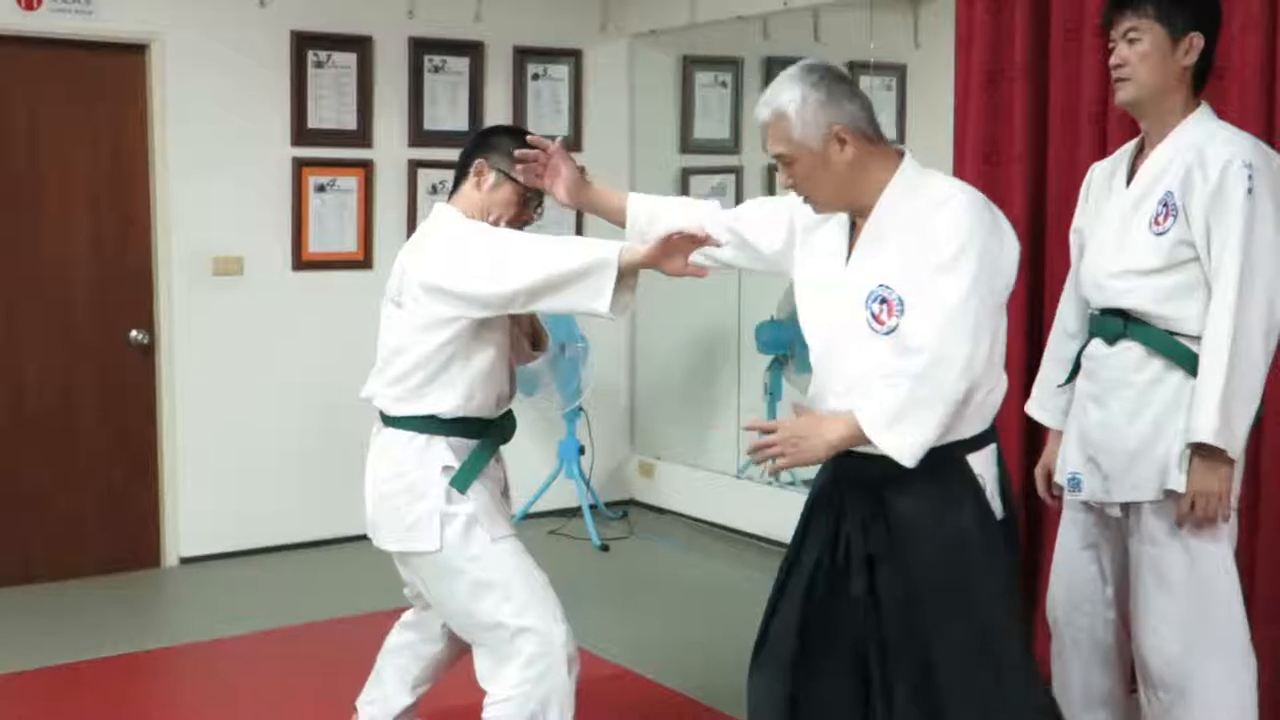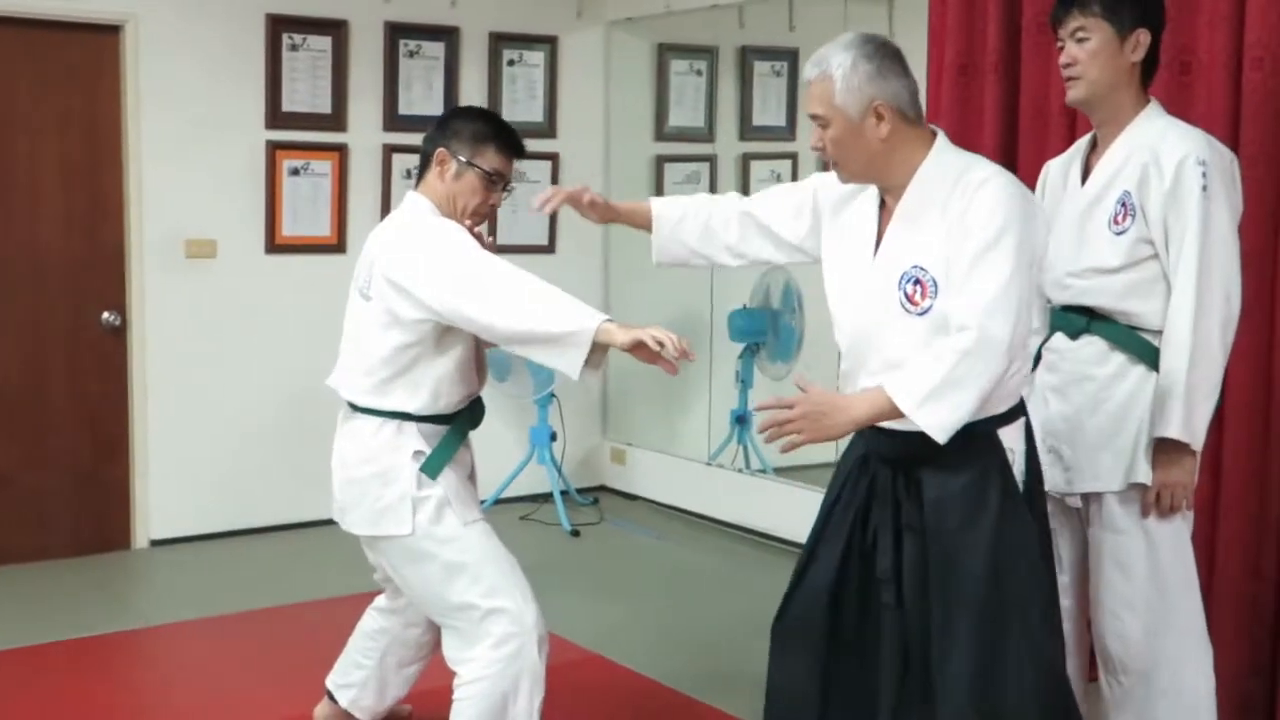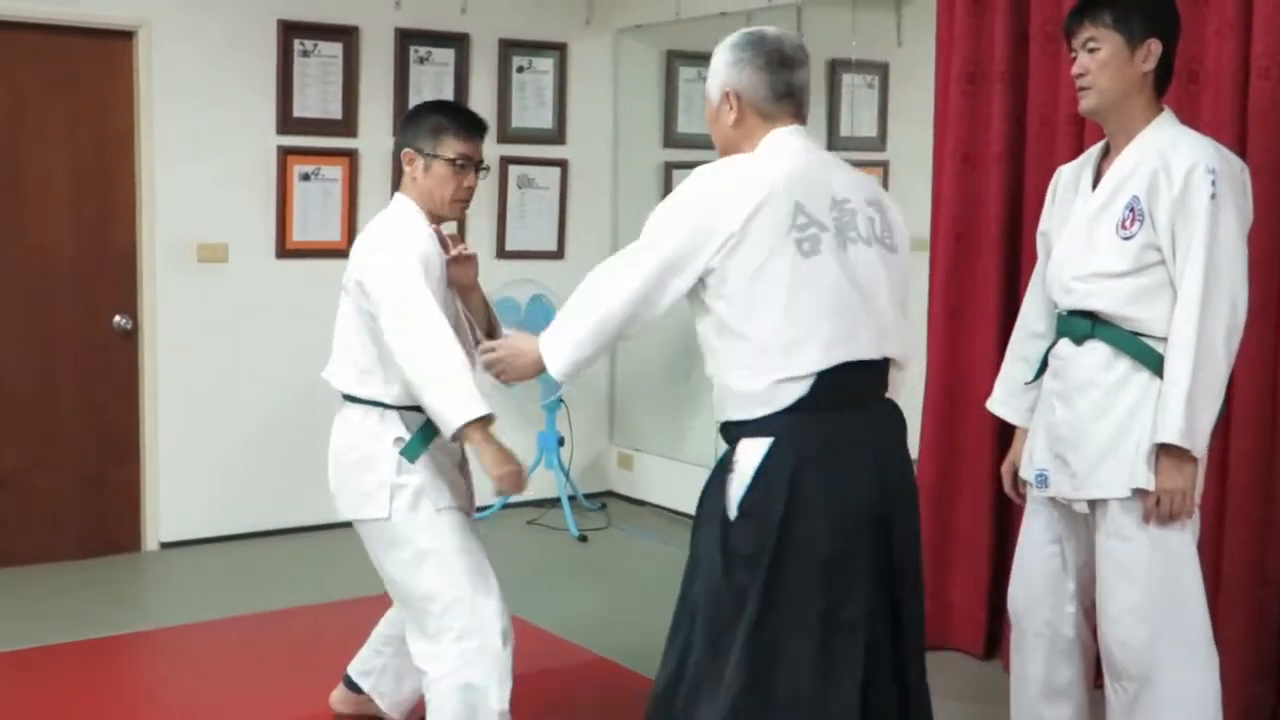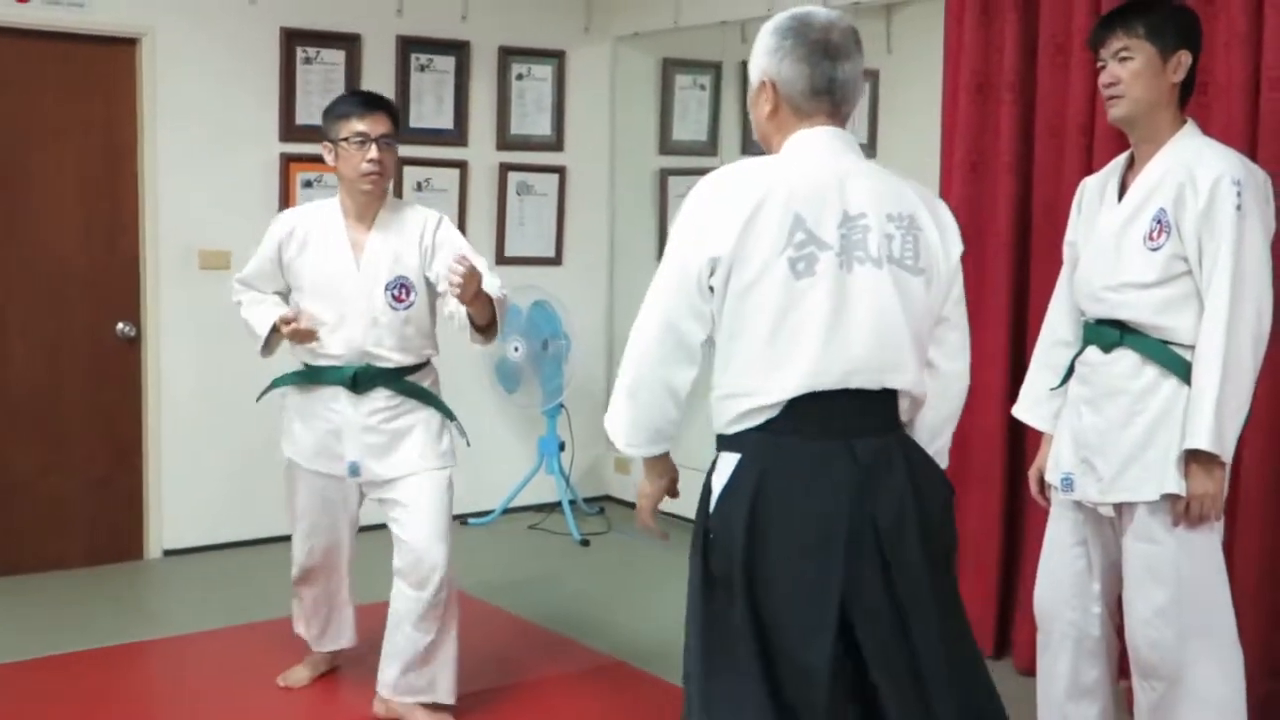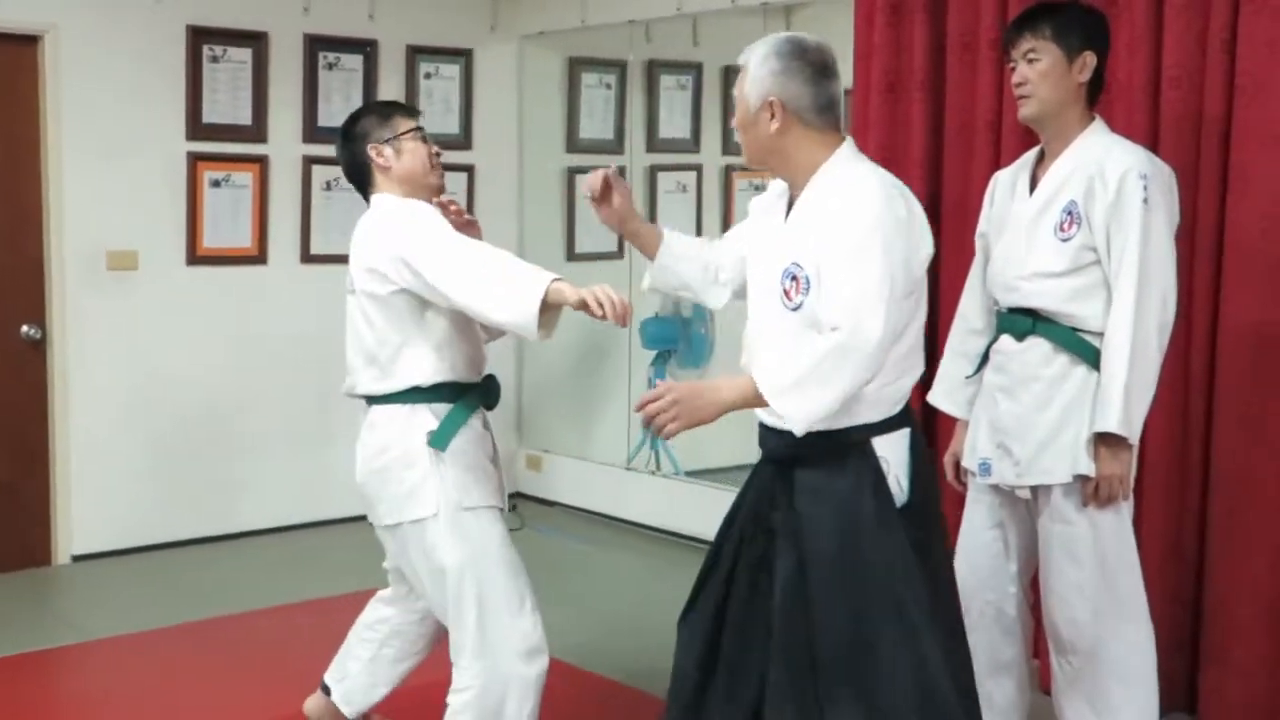
dt=1s
person 1, frame 1
right shoulder: (1104, 174)
left wrist: (1214, 446)
right wrist: (1056, 426)
left hip: (1173, 416)
right hip: (1099, 411)
left knee: (1184, 634)
right knee: (1078, 615)
person 1, frame 2
left shoulder: (1185, 158)
right shoulder: (1059, 171)
left elbow: (1205, 303)
left wrist: (1179, 438)
left hip: (1132, 409)
right hip: (1054, 402)
left knee: (1142, 621)
person 1, frame 3
left shoulder: (1195, 166)
right shoulder: (1071, 177)
left elbow: (1210, 309)
left wrist: (1179, 444)
right wrist: (1022, 424)
left hip: (1138, 417)
right hip: (1065, 413)
left knee: (1146, 627)
right knee: (1042, 610)
person 1, frame 4
left shoulder: (1220, 178)
right shoulder: (1096, 189)
left wrist: (1207, 450)
right wrist: (1048, 429)
left hip: (1165, 426)
right hip: (1089, 421)
left knee: (1172, 629)
right knee: (1065, 611)
person 1, frame 5
left shoulder: (1127, 172)
right shoulder: (1007, 182)
left elbow: (1143, 306)
left wrist: (1115, 432)
right wrist: (962, 416)
left hip: (1075, 406)
right hip: (1003, 403)
left knee: (1088, 605)
right knee: (982, 587)
person 2, frame 1
left shoulder: (958, 218)
right shoulder: (815, 219)
left elbow: (945, 368)
right elbow: (713, 228)
left wrist: (834, 433)
right wrist: (586, 195)
left hip: (941, 492)
right hip: (853, 487)
person 2, frame 2
left shoulder: (990, 199)
right shoulder: (841, 197)
left elbow: (979, 346)
right elbow: (739, 220)
left wrist: (855, 409)
right wrist: (615, 212)
left hip: (970, 473)
right hip: (880, 465)
right knee: (823, 638)
person 2, frame 3
left shoulder: (726, 188)
right shoulder: (871, 196)
left elbow: (625, 287)
left wrist: (540, 352)
left hip: (785, 464)
right hip: (870, 445)
person 2, frame 4
left shoulder: (731, 196)
right shoulder: (922, 209)
left elbow: (664, 344)
right elbow: (947, 368)
left wrist: (654, 463)
left hip: (774, 483)
right hip: (887, 479)
person 2, frame 5
left shoulder: (871, 203)
right shoulder: (778, 202)
left elbow: (855, 343)
right elbow: (713, 270)
left wrist: (722, 394)
right wrist: (627, 224)
left hip: (861, 476)
right hip: (789, 467)
right knee: (734, 639)
person 3, frame 1
left shoulder: (453, 250)
right shoulder: (451, 248)
left elbow: (525, 347)
right elbow: (532, 264)
left wrist: (518, 310)
right wrist: (641, 255)
left hip: (430, 470)
right hip: (435, 479)
left knee: (444, 611)
right knee: (536, 644)
person 3, frame 2
left shoulder: (410, 236)
right shoulder: (422, 242)
left elbow: (477, 316)
right elbow: (503, 300)
left wrist: (476, 263)
right wrist: (613, 332)
left hip: (395, 457)
right hip: (403, 467)
left knee: (416, 596)
right knee: (506, 625)
person 3, frame 3
left shoulder: (424, 241)
right shoulder: (400, 243)
left elbow: (480, 336)
right elbow: (423, 341)
left wrist: (468, 287)
right wrist: (484, 439)
left hip: (416, 447)
right hip: (389, 452)
left knee: (432, 597)
right knee: (470, 621)
person 3, frame 4
left shoulder: (426, 227)
right shoulder: (293, 230)
left elbow: (483, 309)
right elbow: (250, 290)
left wrist: (478, 297)
right wrist: (279, 324)
left hip: (407, 414)
right hip: (322, 412)
left knee: (427, 558)
right knee: (317, 551)
right ankle: (325, 646)
person 3, frame 5
left shoulder: (406, 230)
right shoulder: (399, 225)
left elbow: (485, 318)
right elbow: (474, 275)
left wrist: (468, 243)
right wrist: (569, 293)
left hip: (417, 442)
right hip: (427, 447)
left knee: (416, 593)
right knee: (506, 642)
